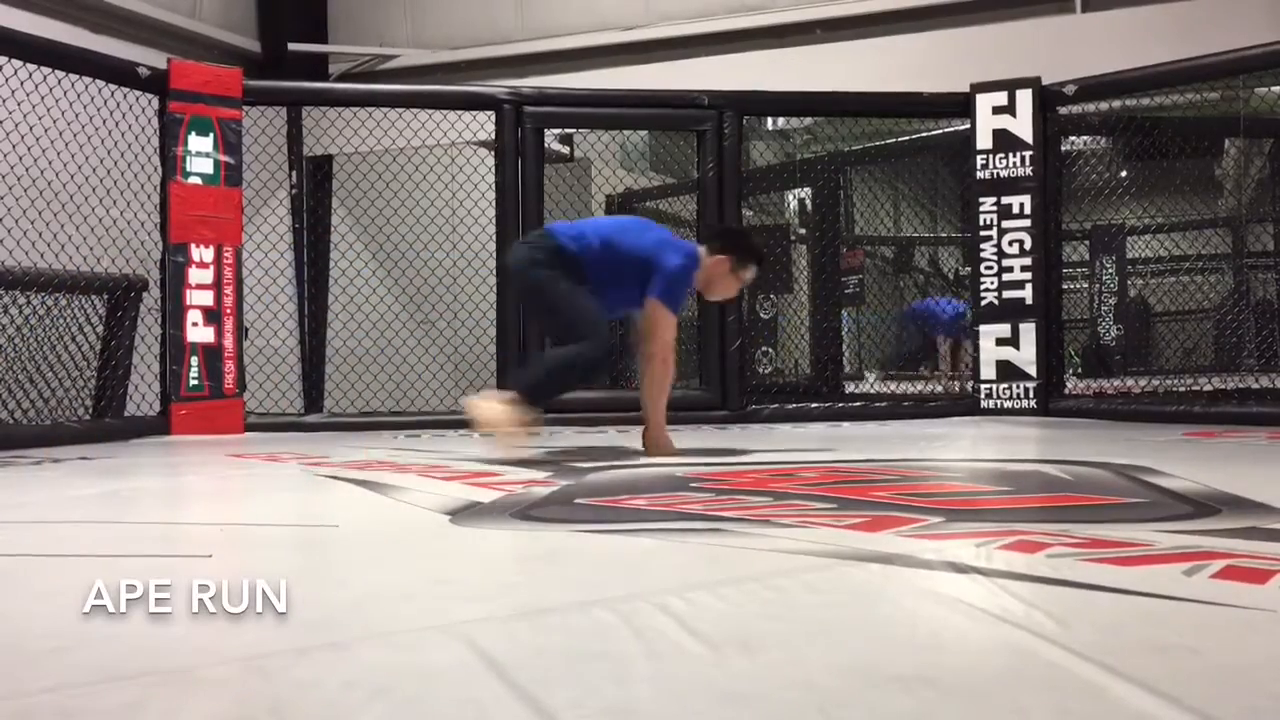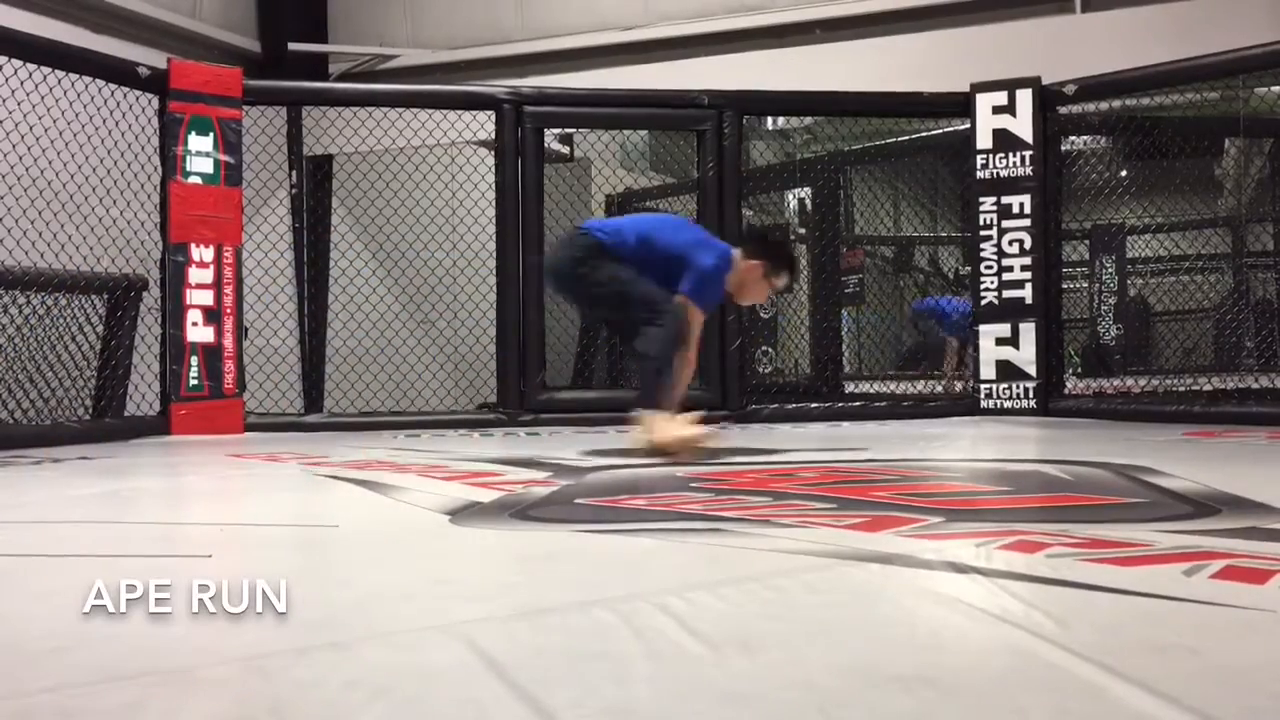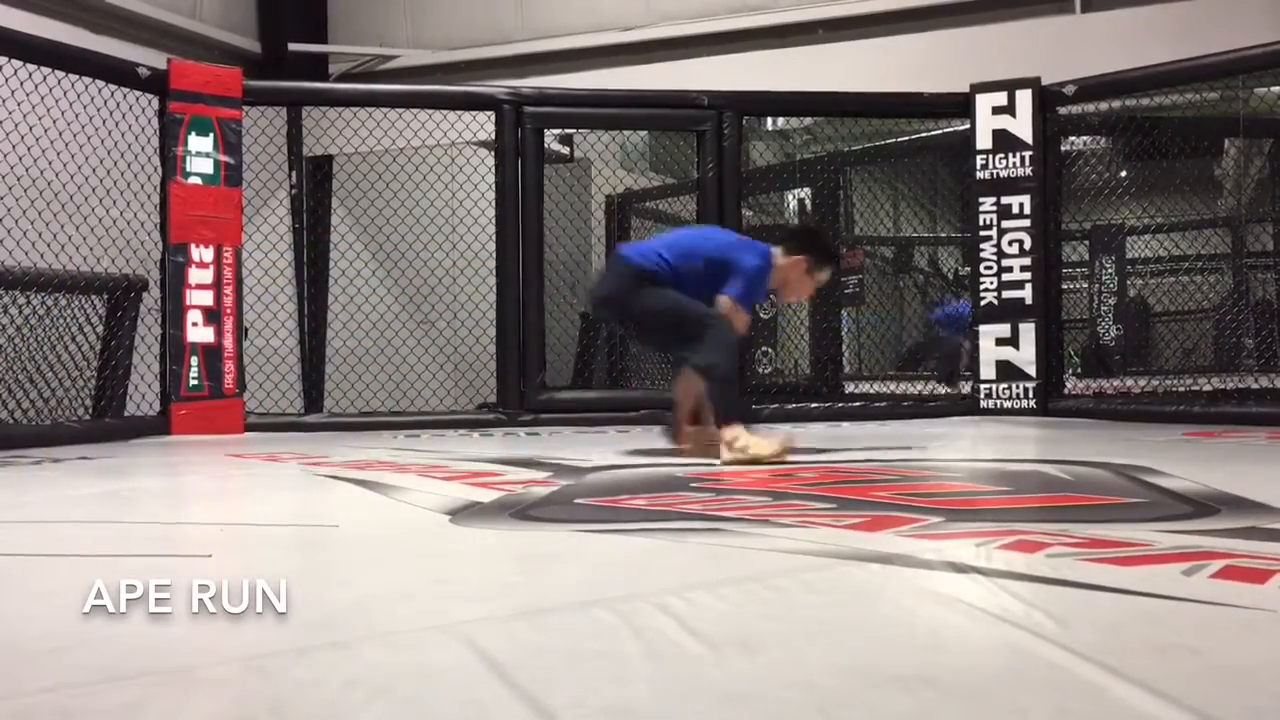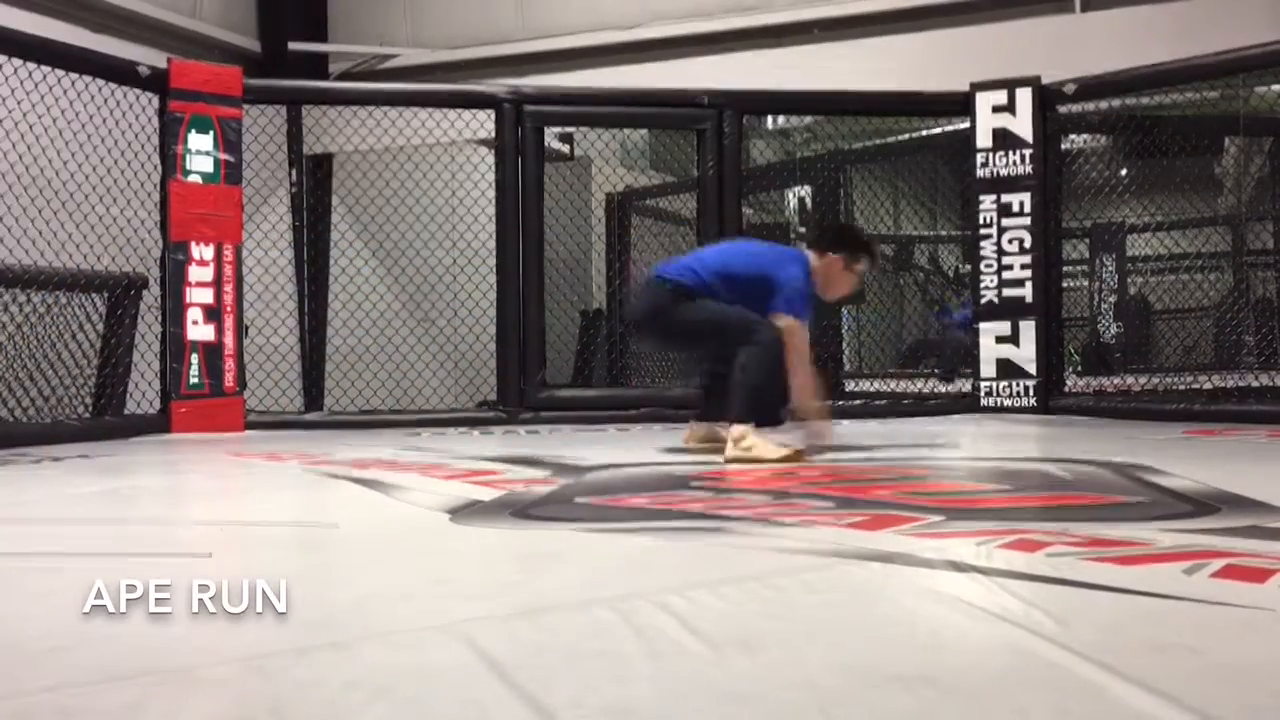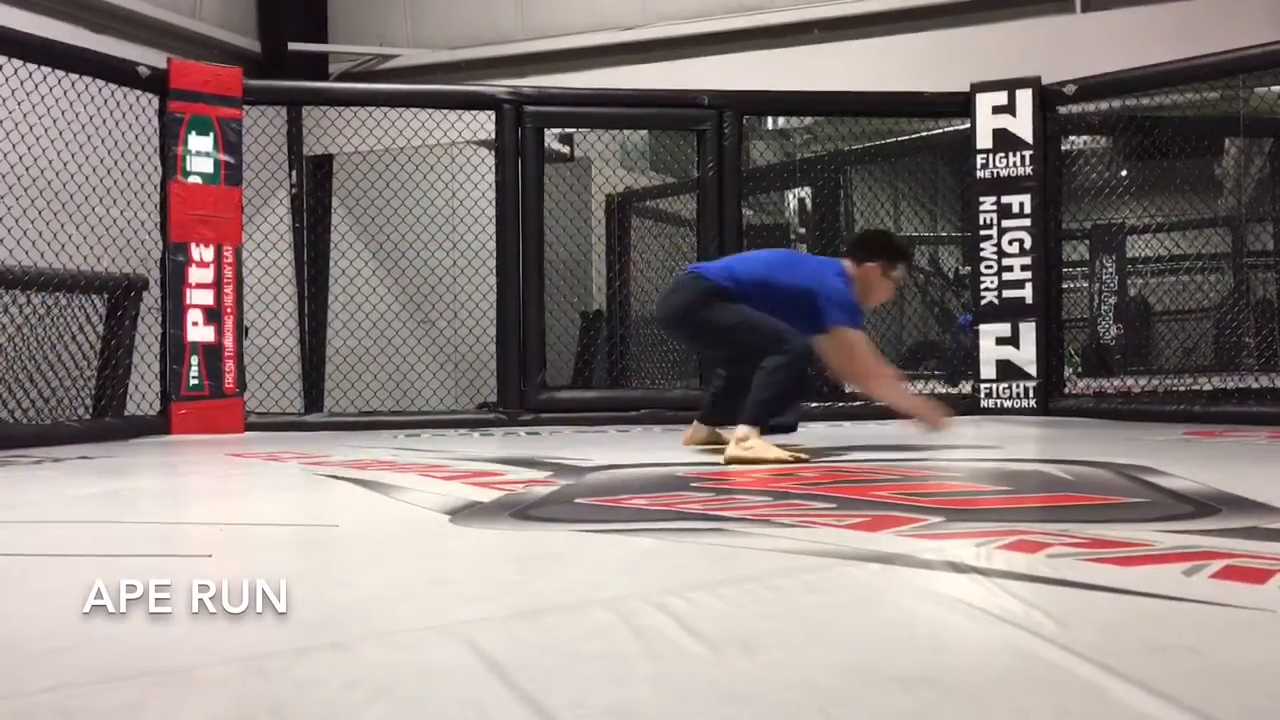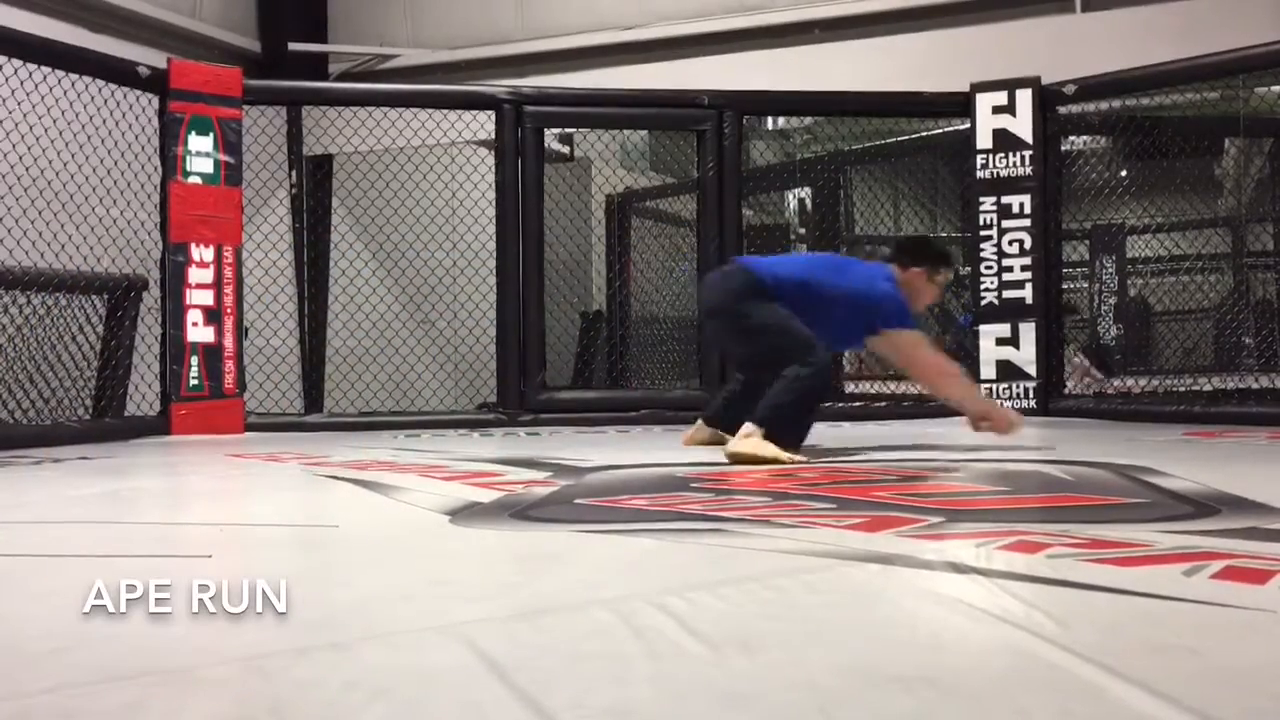
dt=0.1s
person 1, frame 1
left shoulder: (674, 258)
right shoulder: (677, 265)
left elbow: (649, 347)
right elbow: (659, 353)
left wrist: (652, 422)
right wrist: (656, 428)
left hip: (546, 261)
right hip: (539, 260)
left knee: (584, 349)
right knee: (594, 346)
right ankle: (506, 403)
person 1, frame 2
left shoulder: (707, 254)
right shoulder: (710, 264)
left elbow: (684, 343)
right elbow: (686, 348)
right wrist: (666, 412)
left hip: (577, 259)
right hip: (581, 257)
left knee: (656, 329)
right knee: (666, 322)
left ankle: (655, 418)
right ankle: (656, 419)
person 1, frame 3
left shoulder: (746, 257)
right shoulder: (754, 264)
right elbow: (724, 341)
left hip: (618, 286)
right hip: (627, 285)
left knee: (700, 345)
right knee: (717, 335)
left ankle: (689, 429)
right ankle: (733, 437)
person 1, frame 4
left shoulder: (783, 264)
right shoulder: (795, 275)
right elbow: (795, 360)
right wrist: (814, 414)
left hip: (654, 304)
right hip: (661, 304)
right knee: (763, 341)
left ankle: (707, 422)
right ankle: (743, 436)
person 1, frame 5
left shoulder: (823, 277)
right shoulder: (835, 288)
left elbow: (842, 363)
right elbow: (868, 369)
right wrist: (919, 406)
left hip: (683, 301)
right hip: (695, 302)
left knee: (751, 358)
right knee: (790, 351)
left ankle: (704, 426)
right ankle: (745, 438)
person 1, frame 6
left shoulder: (873, 284)
right shoulder: (880, 293)
left elbow: (919, 366)
right elbow: (932, 368)
left wrist: (974, 408)
right wrist: (991, 410)
left hip: (723, 294)
right hip: (732, 297)
left knee: (768, 371)
right knee: (814, 365)
left ankle: (708, 427)
right ankle: (750, 436)
